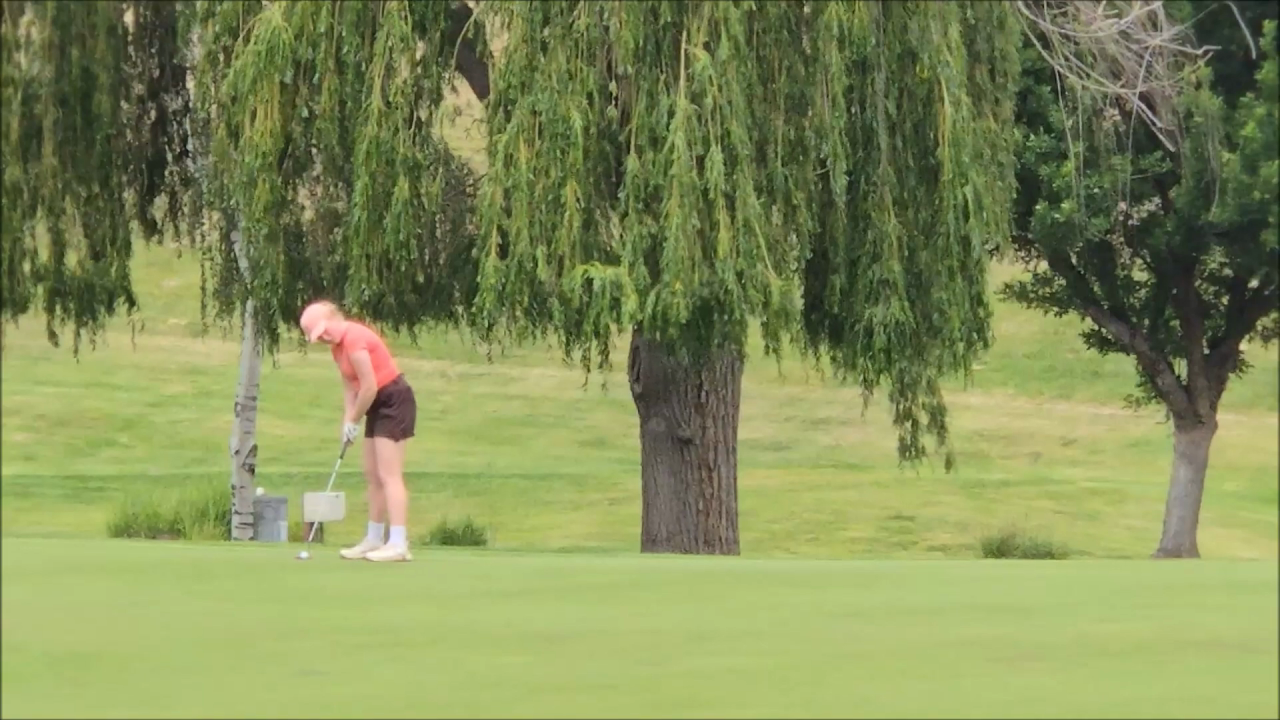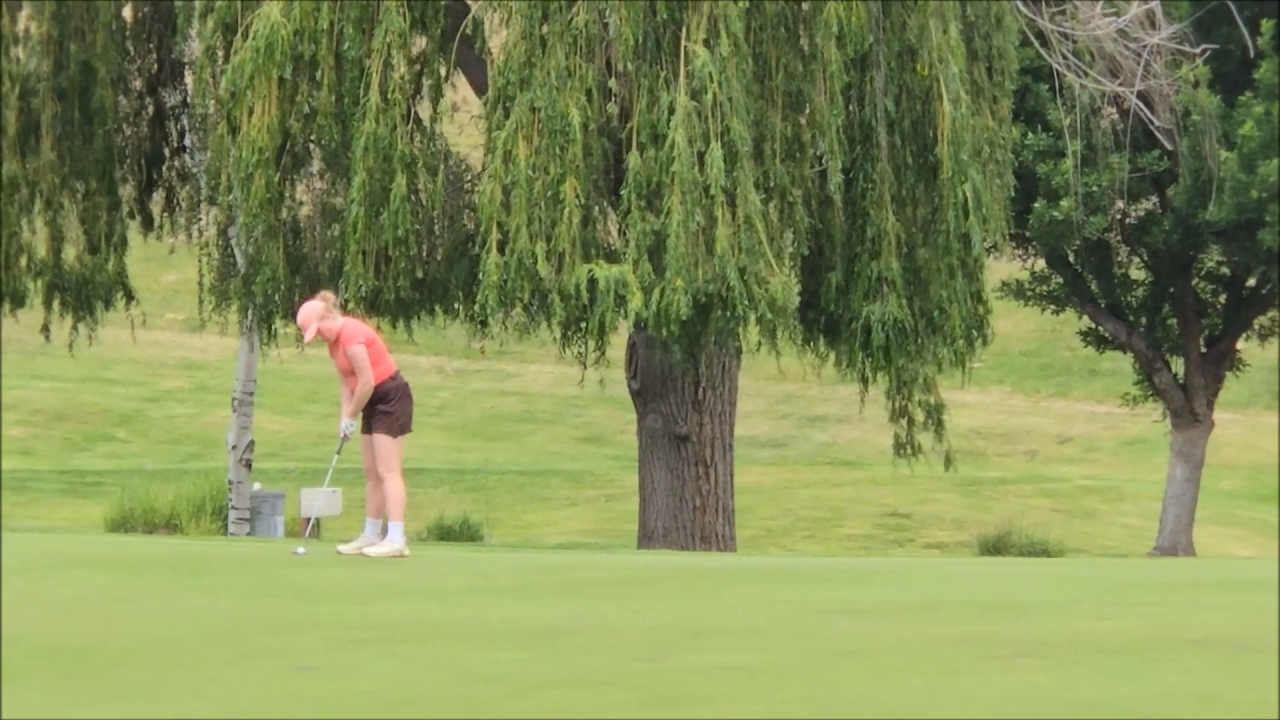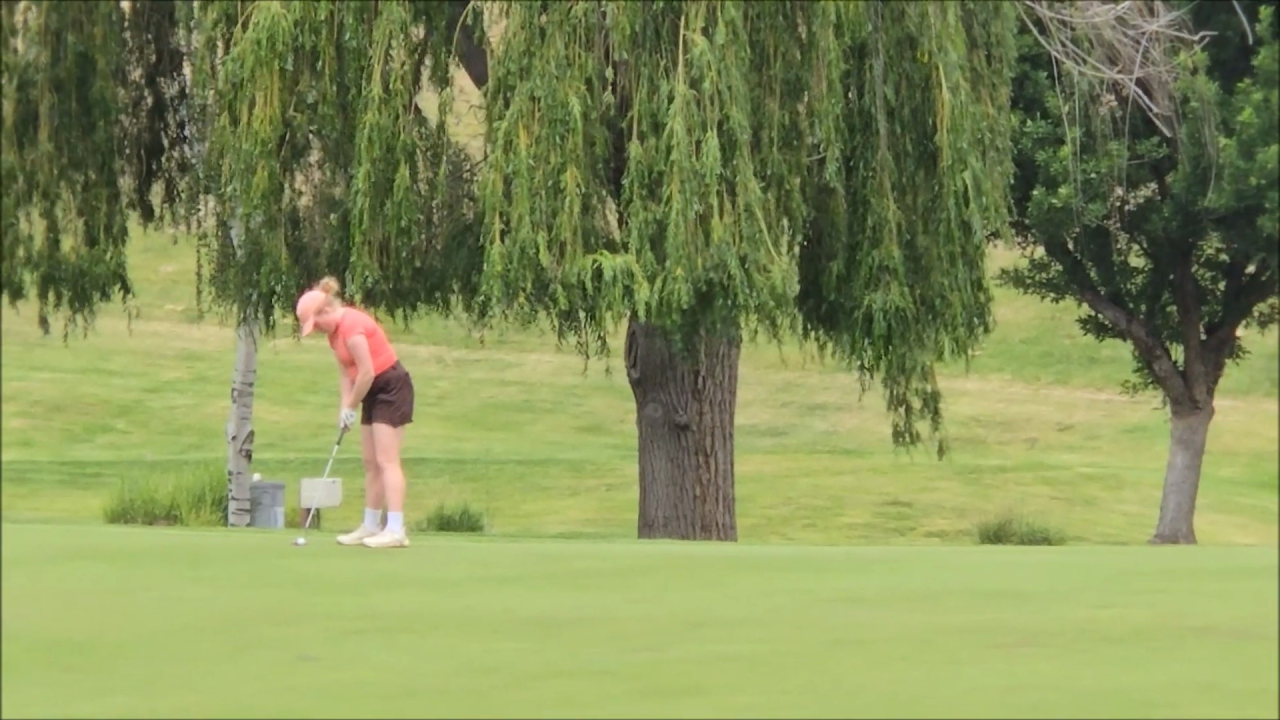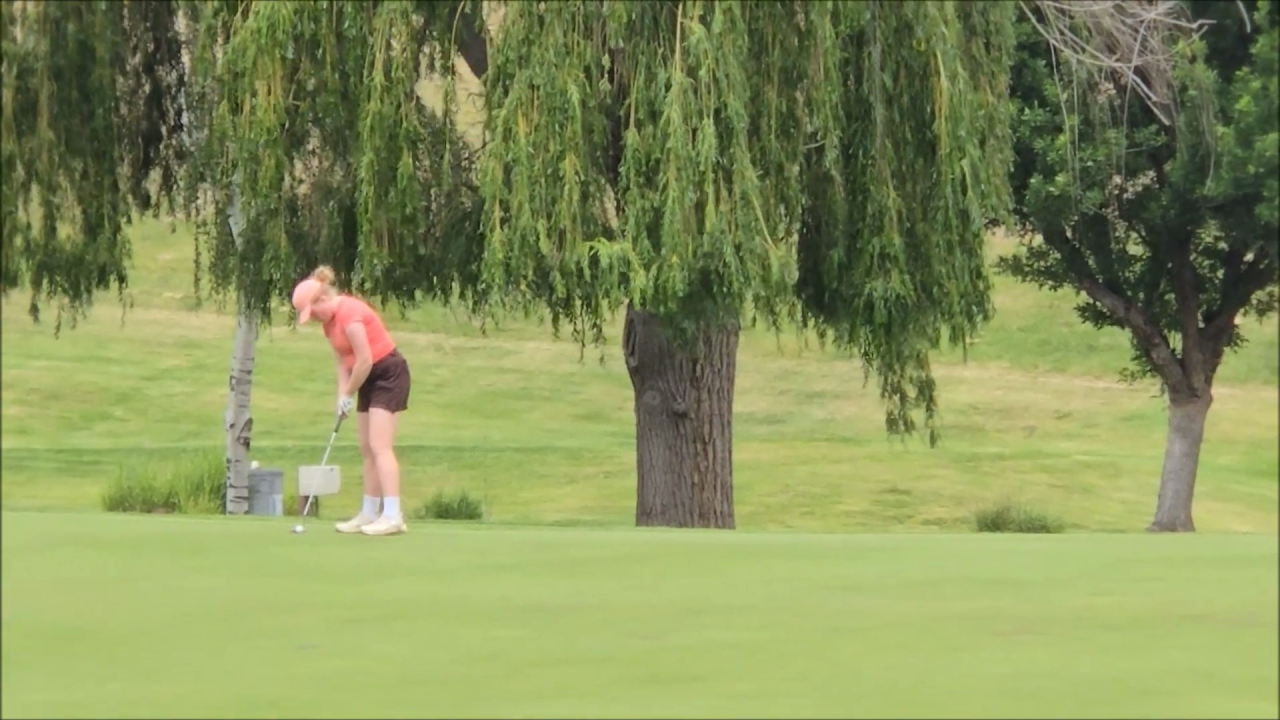
dt=0.4s
person 1, frame 1
left shoulder: (354, 339)
right shoulder: (338, 346)
left elbow: (369, 387)
right elbow: (351, 387)
left wrist: (353, 420)
right wrist: (348, 422)
left hip: (394, 403)
right hip: (378, 406)
left knee: (388, 475)
right knee: (373, 476)
left ankle: (398, 544)
right ankle: (374, 540)
person 1, frame 2
left shoulder: (351, 334)
right shoulder: (334, 342)
left elbow: (367, 382)
right elbow: (346, 383)
left wrist: (351, 416)
right wrist: (345, 418)
left hip: (391, 399)
right hip: (374, 403)
left knee: (387, 471)
right knee: (372, 472)
left ankle: (396, 540)
right ankle: (371, 536)
person 1, frame 3
left shoulder: (351, 325)
right shoulder: (335, 332)
left elbow: (367, 373)
right elbow: (347, 373)
left wrist: (351, 407)
right wrist: (345, 408)
left hip: (392, 389)
right hip: (374, 393)
left knee: (386, 461)
right knee: (371, 462)
left ankle: (396, 530)
right ankle: (371, 526)
person 1, frame 4
left shoulder: (349, 313)
right shoulder: (330, 321)
left elbow: (365, 360)
right elbow: (343, 361)
left wrist: (348, 394)
right wrist: (343, 396)
left hip: (389, 375)
right hip: (371, 380)
left knee: (379, 446)
right knee: (368, 450)
left ankle: (392, 515)
right ankle: (370, 513)
